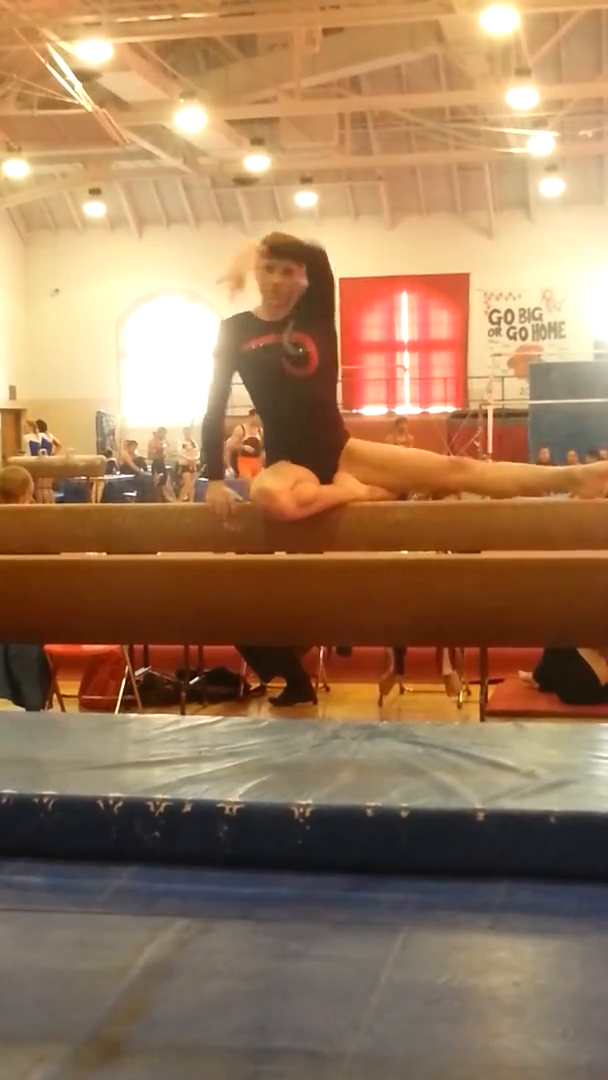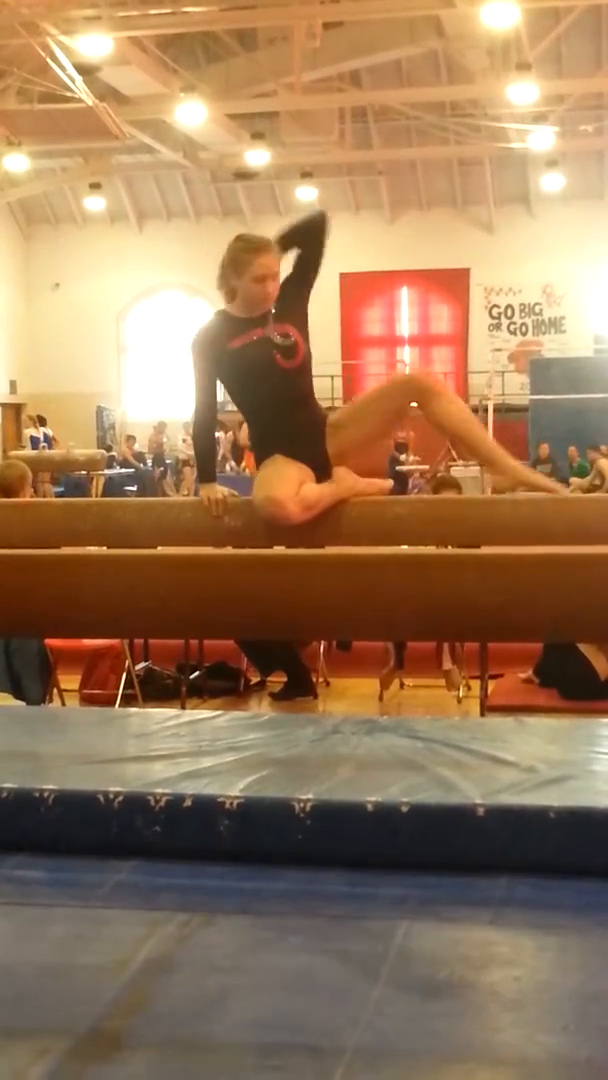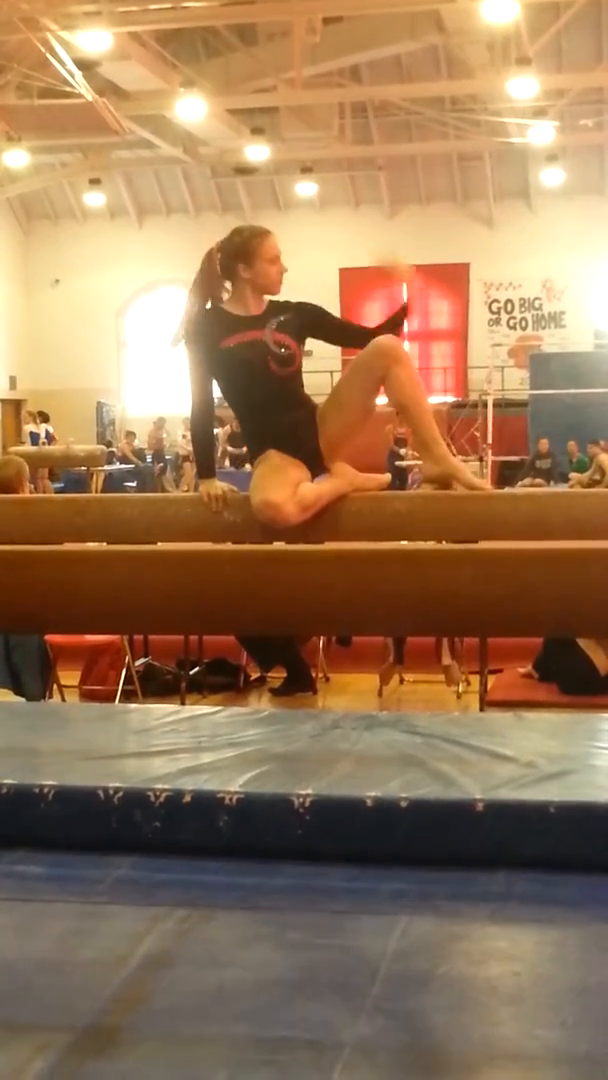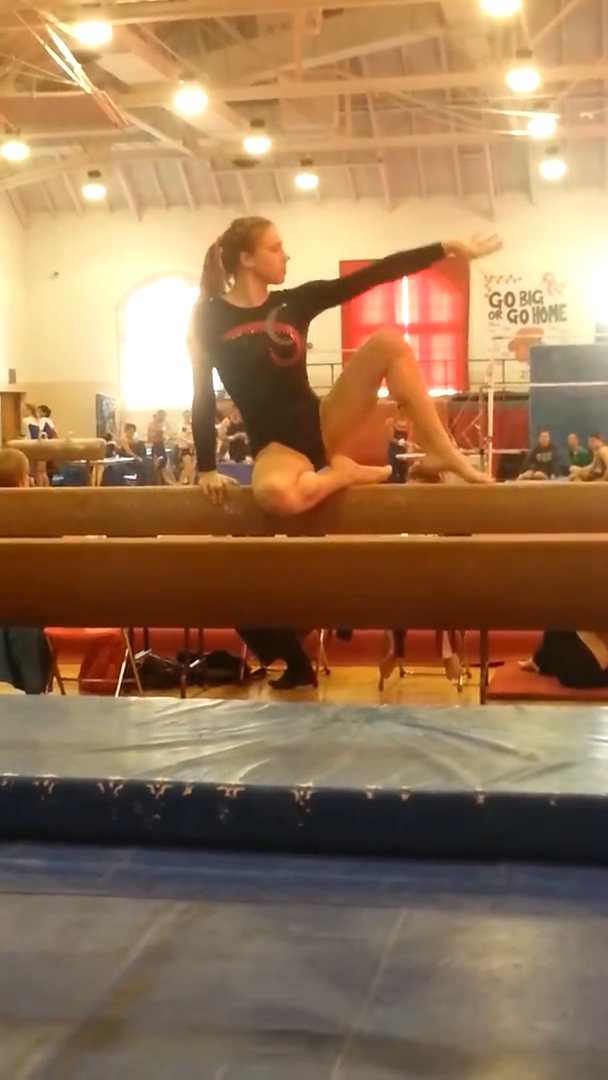
dt=0.3s
person 1, frame 1
left shoulder: (315, 311)
right shoulder: (236, 332)
left elbow: (317, 256)
right elbow: (216, 409)
left wrist: (259, 251)
right wrist: (216, 481)
left hip: (339, 450)
right hip: (289, 462)
left knee: (453, 470)
right knee: (270, 498)
right ankle: (348, 493)
person 1, frame 2
left shoulder: (288, 301)
right shoulder: (211, 335)
left elbow: (318, 224)
right elbow: (204, 411)
left wrist: (272, 249)
right wrist: (207, 480)
left hip: (323, 434)
right hip: (280, 454)
left knee: (419, 381)
right knee: (277, 504)
left ankle: (514, 472)
right ankle: (346, 485)
person 1, frame 3
left shoulder: (292, 315)
right shoulder: (206, 328)
left elbow: (366, 339)
right elbow: (201, 405)
left wrist: (406, 301)
right wrist: (206, 476)
left hip: (320, 431)
right hip: (274, 451)
left knee: (386, 347)
right knee: (274, 507)
left ankle: (439, 460)
right ankle: (346, 480)
person 1, frame 4
left shoulder: (295, 301)
right shoulder: (212, 319)
left elbow: (367, 277)
right elbow: (203, 396)
left wrist: (446, 249)
right wrist: (207, 469)
left hip: (322, 424)
right hip: (276, 445)
left knee: (389, 340)
right knee: (276, 494)
left ankle: (443, 453)
right ankle: (346, 473)
